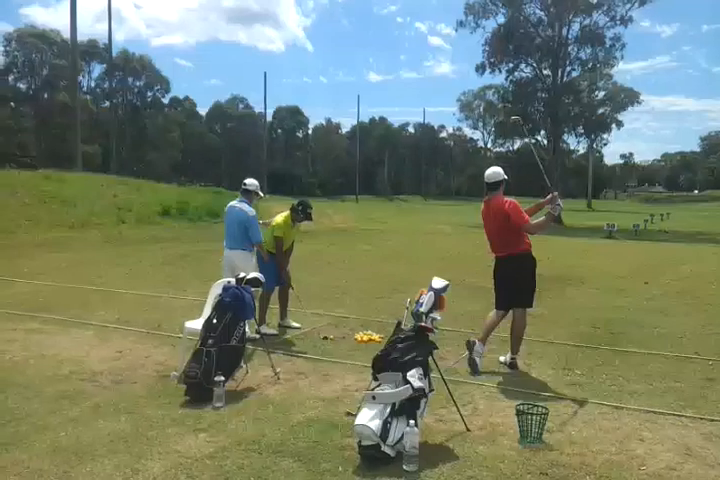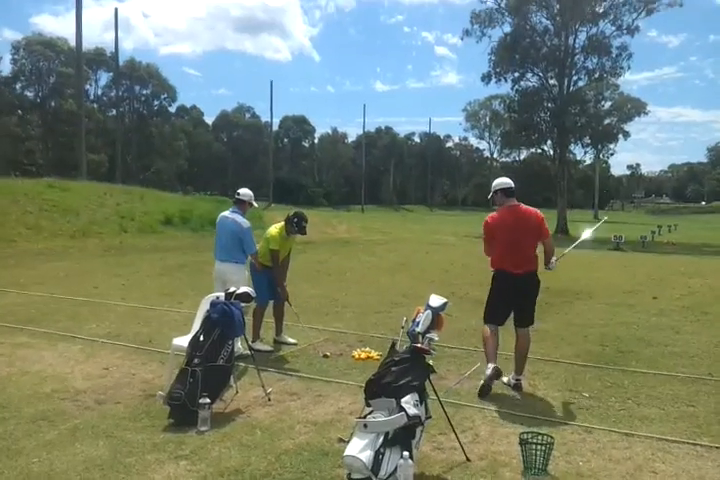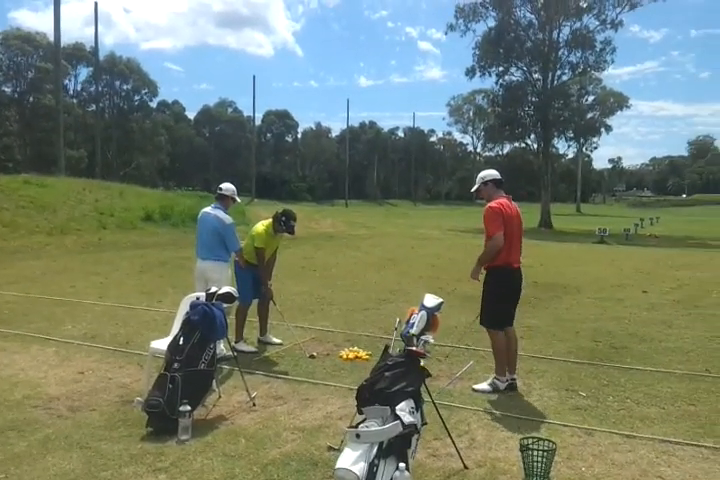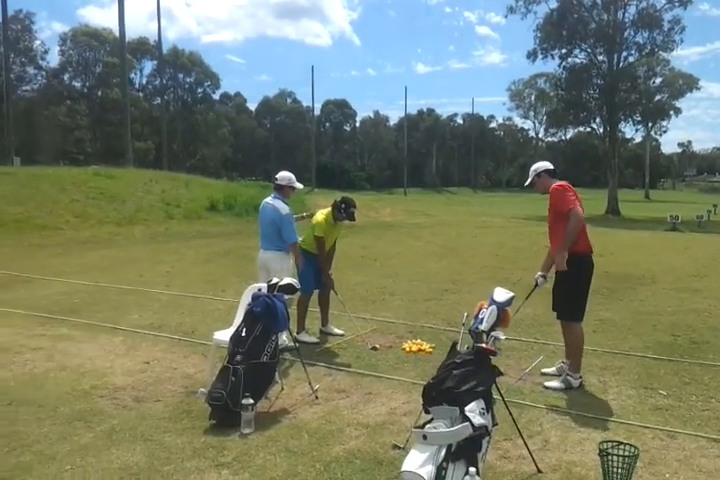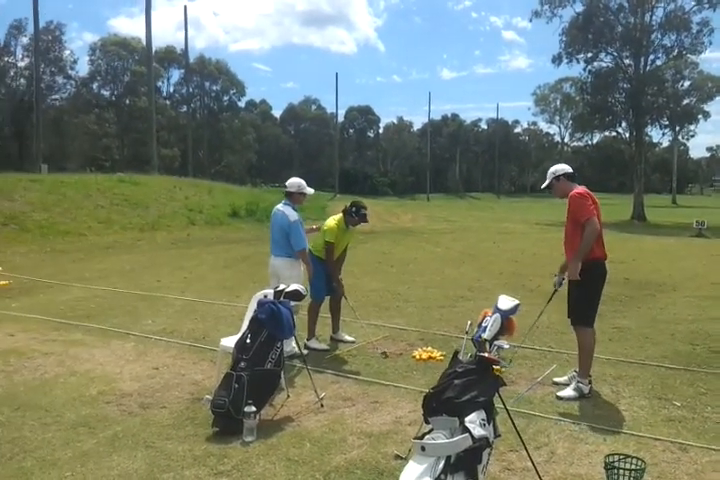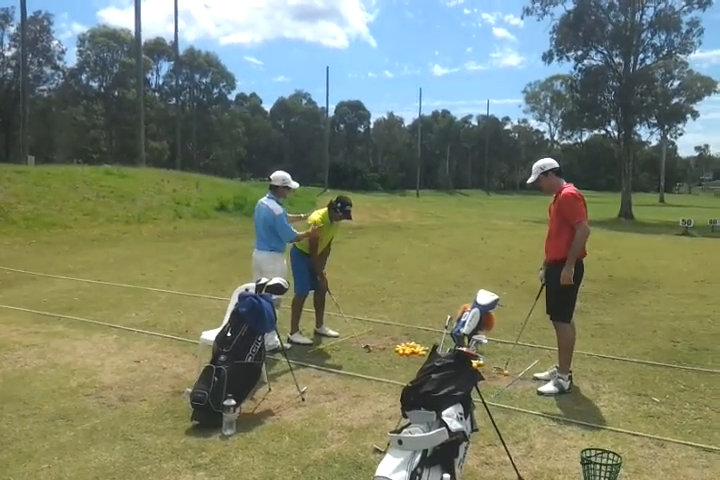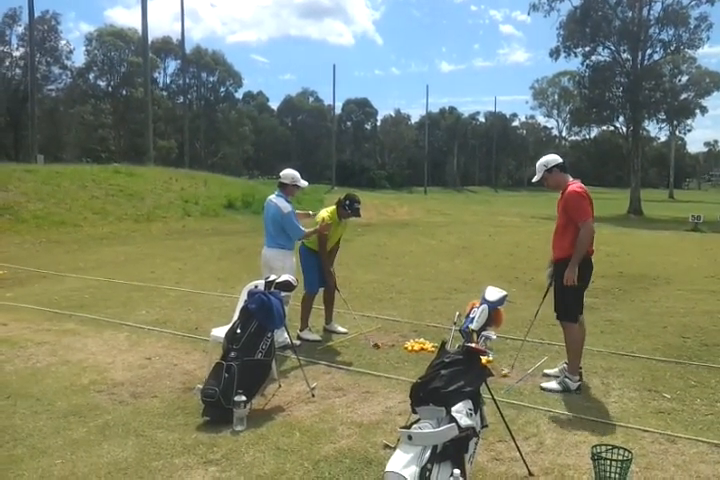
dt=0.7s
person 1, frame 1
left shoulder: (486, 207)
right shoulder: (507, 204)
right elbow: (531, 228)
left wrist: (543, 203)
right wrist: (551, 214)
left hip: (502, 262)
right hip: (520, 261)
left knee: (500, 308)
right knee: (519, 310)
left ankle: (479, 344)
right ankle: (512, 357)
person 1, frame 2
left shoulder: (492, 220)
right shoulder: (535, 215)
right elbow: (549, 246)
right wrist: (549, 262)
left hip: (503, 278)
right hip: (529, 278)
left knee: (491, 323)
right knee: (523, 329)
left ankle: (491, 367)
right ankle: (517, 378)
person 1, frame 3
left shoulder: (493, 208)
right shoulder: (513, 207)
left elbow: (497, 242)
left wrist: (478, 265)
left hip: (499, 273)
right hip: (514, 272)
left knee: (494, 327)
right knee: (507, 326)
left ankle: (500, 379)
right ankle: (511, 377)
person 1, frame 4
left shoulder: (559, 188)
right shoulder: (557, 195)
left elbow: (578, 217)
right elbow: (556, 239)
left wrist: (563, 252)
right wrist: (543, 271)
left hip: (575, 262)
right hip: (568, 262)
left knee: (572, 319)
right knee: (564, 317)
left ankle: (574, 376)
right ankle: (568, 364)
person 1, frame 5
left shoulder: (578, 196)
right shoulder: (577, 197)
left elbow: (593, 228)
left wrist: (576, 263)
right wrist: (562, 271)
left hip: (588, 269)
right hip: (584, 268)
left knee: (583, 325)
right knee: (581, 324)
left ankle: (583, 383)
right ankle: (581, 373)
person 1, frame 6
left shoulder: (569, 195)
right shoulder: (557, 198)
left elbow: (583, 230)
left wrist: (569, 266)
right wrist: (546, 266)
left hip: (566, 268)
right hip: (556, 266)
left knee: (562, 320)
right knee: (562, 320)
left ankle: (563, 378)
right ankle: (561, 369)
person 1, frame 7
left shoulder: (575, 193)
right shoulder: (566, 194)
left elbow: (587, 230)
left wrist: (572, 266)
right wrist: (554, 264)
left hip: (573, 266)
right hip: (566, 263)
left knee: (568, 320)
right knee: (574, 317)
left ankle: (572, 378)
right ankle: (572, 366)
person 2, frame 1
left shoulder: (229, 206)
right shoulder: (250, 212)
right elbow: (257, 241)
left wrist: (259, 223)
right wrist: (265, 255)
left hip: (228, 253)
right hip: (243, 256)
person 2, frame 2
left shoulder: (221, 217)
right shoulder: (243, 224)
right elbow: (252, 252)
left hip: (219, 266)
right hip: (235, 269)
right ankle: (234, 347)
person 2, frame 3
left shoulder: (203, 213)
right shoulder: (225, 220)
right elbow: (235, 249)
left hip: (201, 264)
right hip: (218, 267)
right ankle: (216, 349)
person 2, frame 4
left shoulder: (265, 203)
right shoulder: (283, 209)
right elbow: (291, 241)
left wrist: (303, 216)
right wrist: (299, 258)
left hip: (263, 254)
right hip: (279, 258)
right ankle: (278, 340)
person 2, frame 5
left shoulder: (277, 210)
right shoulder: (292, 216)
right elbow: (300, 248)
left wrist: (312, 229)
right wrist: (309, 266)
left hip: (274, 261)
right hip: (289, 264)
right ankle: (287, 347)
person 2, frame 6
left shoulder: (261, 203)
right shoulder: (276, 209)
right elbow: (291, 237)
left wrist: (303, 217)
right wrist: (310, 234)
left hip: (259, 254)
right hip: (273, 258)
right ankle: (270, 342)
person 2, frame 7
left shoulder: (270, 200)
right shoulder: (285, 207)
right elbow: (299, 235)
left wrist: (311, 214)
right wrist: (318, 230)
left hip: (268, 252)
right hip: (282, 256)
right knee: (281, 297)
right ankle: (279, 338)
person 3, frame 1
left shoulder: (296, 222)
right shoulder: (280, 222)
left elbow: (290, 244)
right elbow: (278, 249)
left wrist: (286, 266)
right wrist: (284, 271)
left hip: (279, 254)
right hip: (267, 254)
left knee: (285, 286)
right knee: (268, 288)
left ankle: (283, 319)
right ankle: (261, 324)
person 3, frame 2
left shoulder: (291, 233)
right shoulder: (275, 234)
left elbow: (286, 257)
right elbow: (276, 263)
left wrist: (283, 281)
right wrist: (282, 287)
left hip: (273, 268)
right hip: (260, 267)
left knee: (280, 300)
right knee: (262, 302)
left ankle: (279, 335)
right ankle: (255, 340)
person 3, frame 3
left shoulder: (278, 231)
right shoulder: (261, 231)
left elbow: (272, 255)
right elbow: (261, 261)
left wrist: (268, 279)
right wrist: (266, 286)
left hip: (258, 265)
right hip: (244, 264)
left knee: (265, 298)
right knee: (245, 301)
left ankle: (263, 335)
right ankle: (238, 341)
person 3, frame 4
left shoulder: (339, 220)
right shoulder: (321, 220)
left elbow: (332, 245)
right elbow: (321, 250)
left wrist: (329, 269)
right wrist: (327, 275)
left hip: (318, 255)
right hip: (306, 254)
left knee: (325, 289)
right knee: (307, 292)
left ankle: (325, 325)
right ankle: (300, 331)
person 3, frame 5
left shoulder: (351, 226)
right shoulder: (332, 226)
left elbow: (343, 250)
right elbow: (329, 256)
left wrist: (338, 274)
right wrist: (336, 280)
left hip: (330, 260)
right hip: (317, 259)
left knee: (337, 295)
right knee: (318, 298)
left ankle: (336, 332)
right ankle: (310, 339)
person 3, frame 6
left shoulder: (335, 220)
right shoulder: (317, 220)
left elbow: (327, 245)
right elbow: (313, 250)
left wrist: (322, 269)
right wrist: (320, 274)
left hip: (314, 255)
right hip: (301, 254)
left knee: (321, 289)
right knee: (302, 292)
left ankle: (319, 326)
right ankle: (294, 333)
person 3, frame 7
left shoulder: (344, 218)
right shoulder: (325, 218)
left elbow: (336, 243)
right elbow: (322, 247)
left wrist: (330, 267)
right wrist: (327, 271)
left hip: (322, 253)
right hip: (310, 251)
left knee: (330, 286)
right knee: (312, 290)
left ankle: (329, 323)
right ankle: (303, 329)
